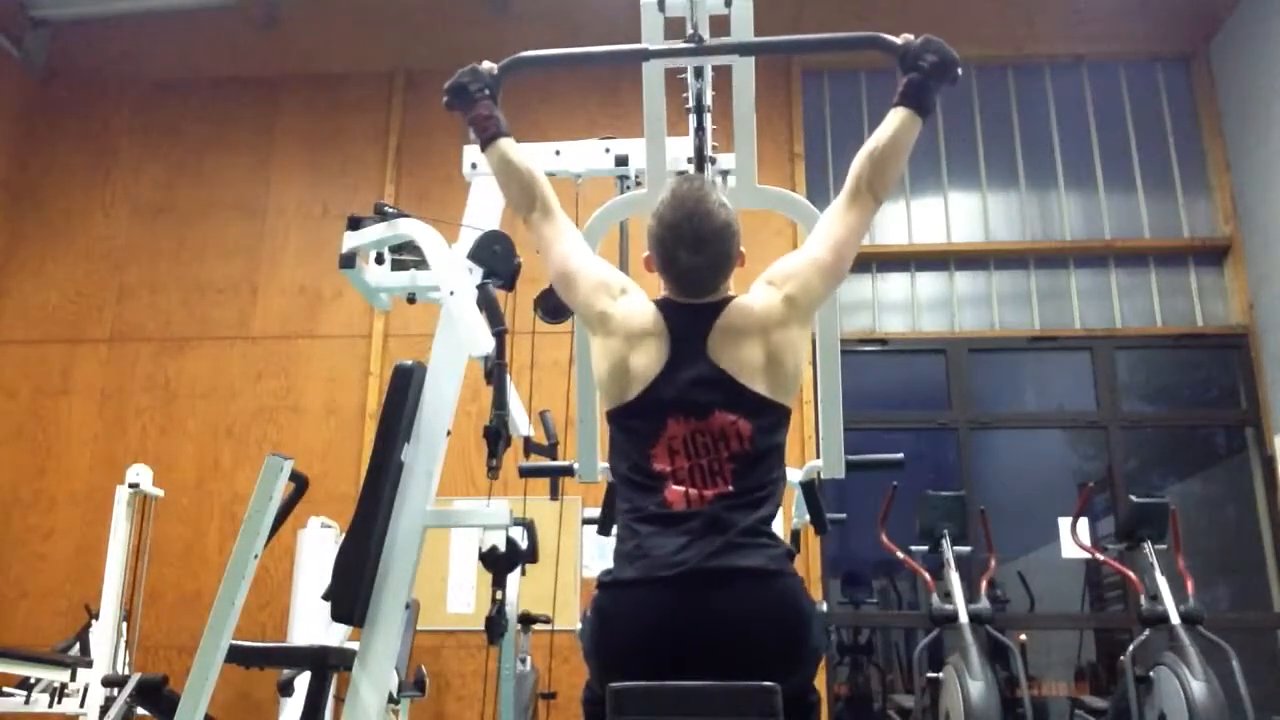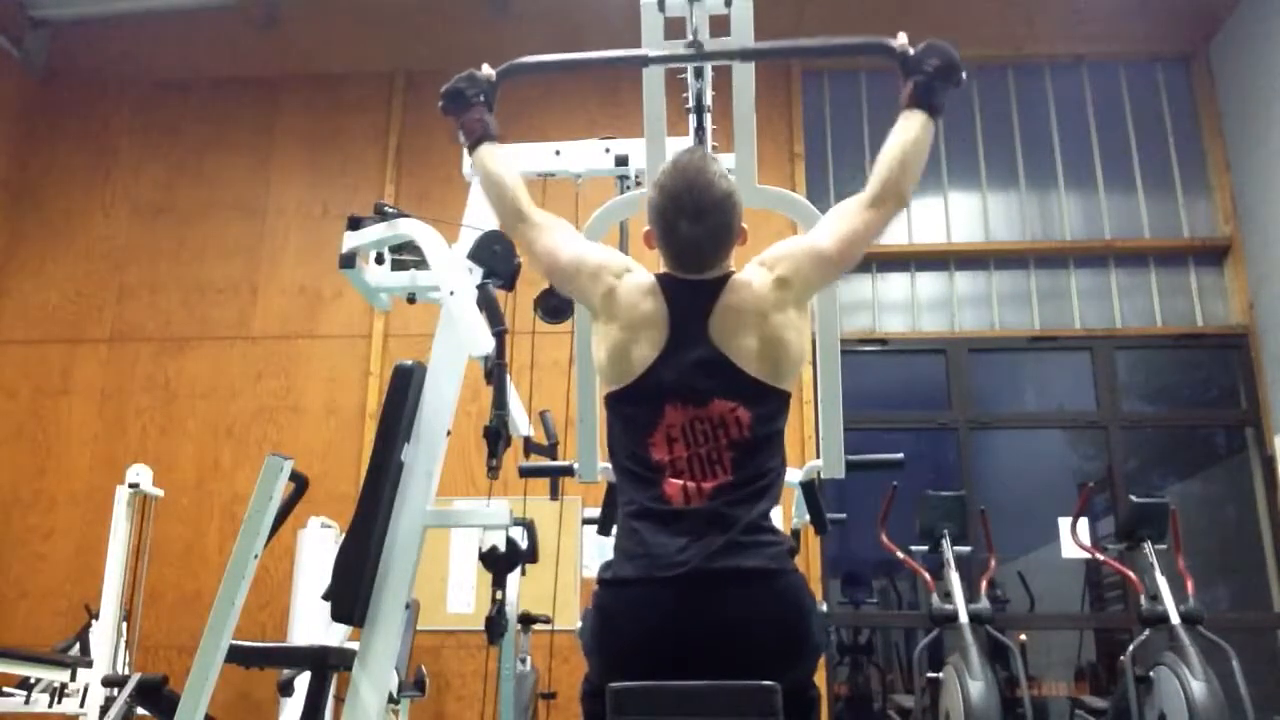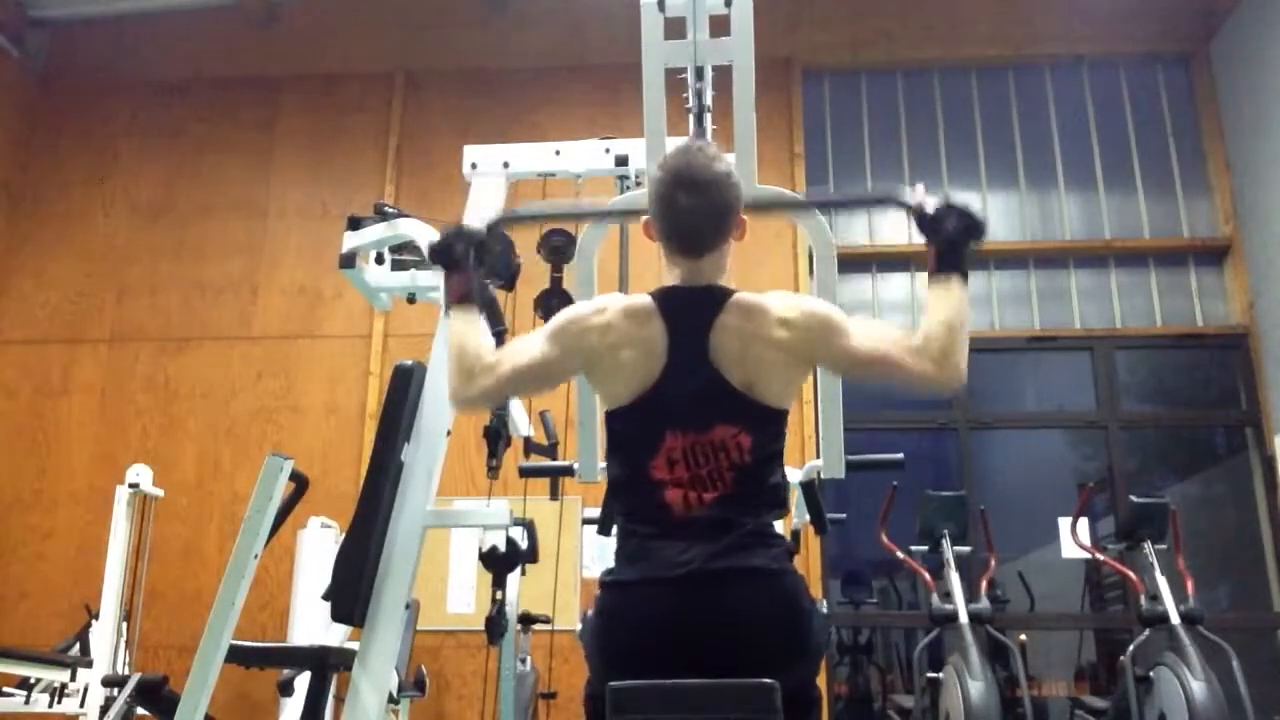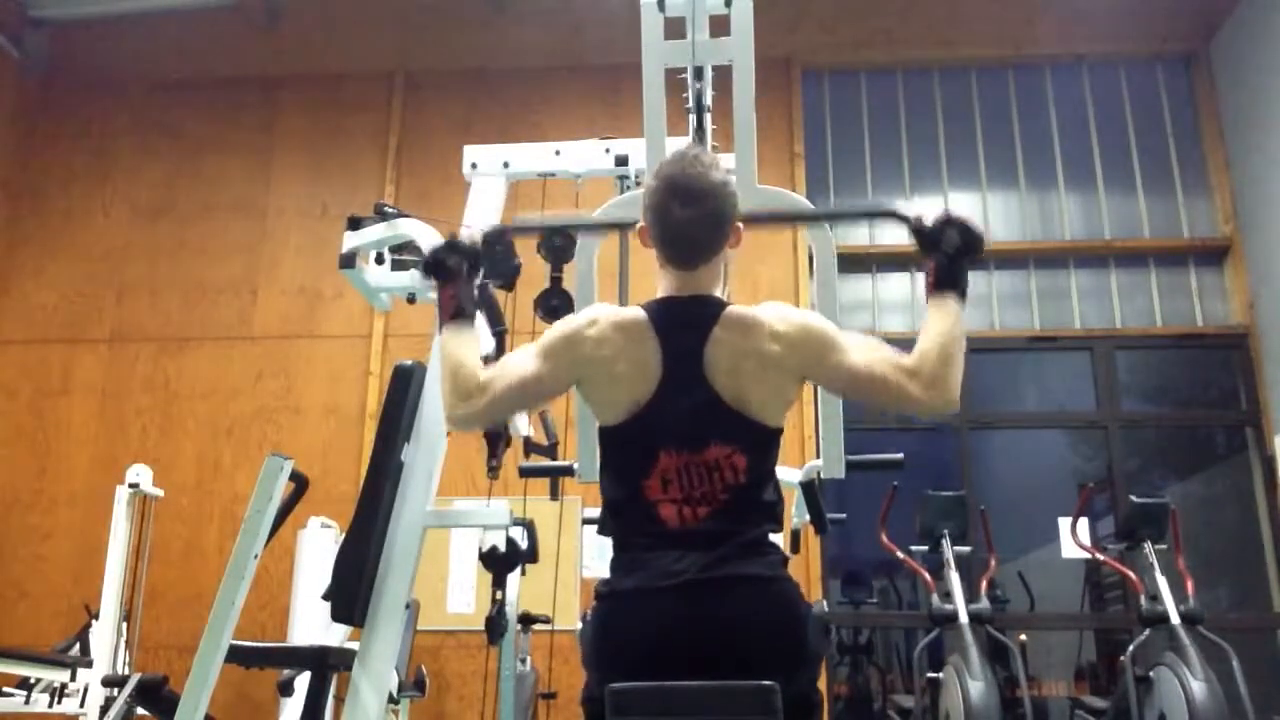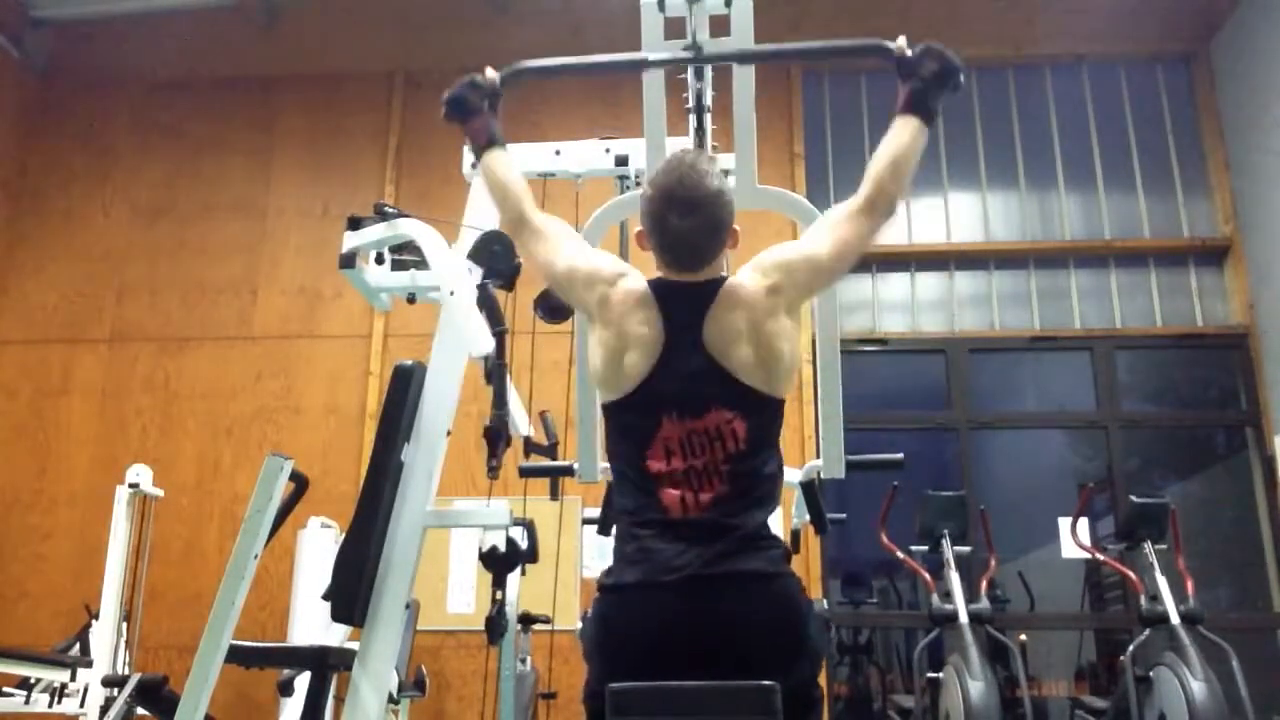
dt=0.5s
person 1, frame 1
left shoulder: (618, 322)
right shoulder: (773, 316)
left elbow: (539, 208)
right elbow: (861, 193)
left wrist: (486, 117)
right wrist: (915, 92)
left hip: (636, 610)
right hip: (762, 606)
person 1, frame 2
left shoulder: (614, 297)
right shoulder: (777, 294)
left elbow: (519, 212)
right elbow: (882, 196)
left wrist: (476, 122)
right wrist: (920, 96)
left hip: (636, 603)
right hip: (761, 600)
person 1, frame 3
left shoulder: (603, 327)
right shoulder: (785, 326)
left elbow: (471, 385)
right elbow: (940, 366)
left wrist: (462, 287)
right wrist: (948, 264)
left hip: (639, 609)
right hip: (761, 604)
person 1, frame 4
left shoulder: (596, 339)
right shoulder: (780, 337)
left elbow: (466, 404)
right elbow: (933, 387)
left wrist: (457, 304)
right wrist: (944, 284)
left hip: (635, 618)
right hip: (758, 613)
person 1, frame 5
left shoulder: (612, 305)
right shoulder: (770, 299)
left elbow: (522, 216)
right elbow: (873, 202)
left wrist: (484, 131)
right wrist: (916, 102)
left hip: (637, 608)
right hip: (759, 605)
